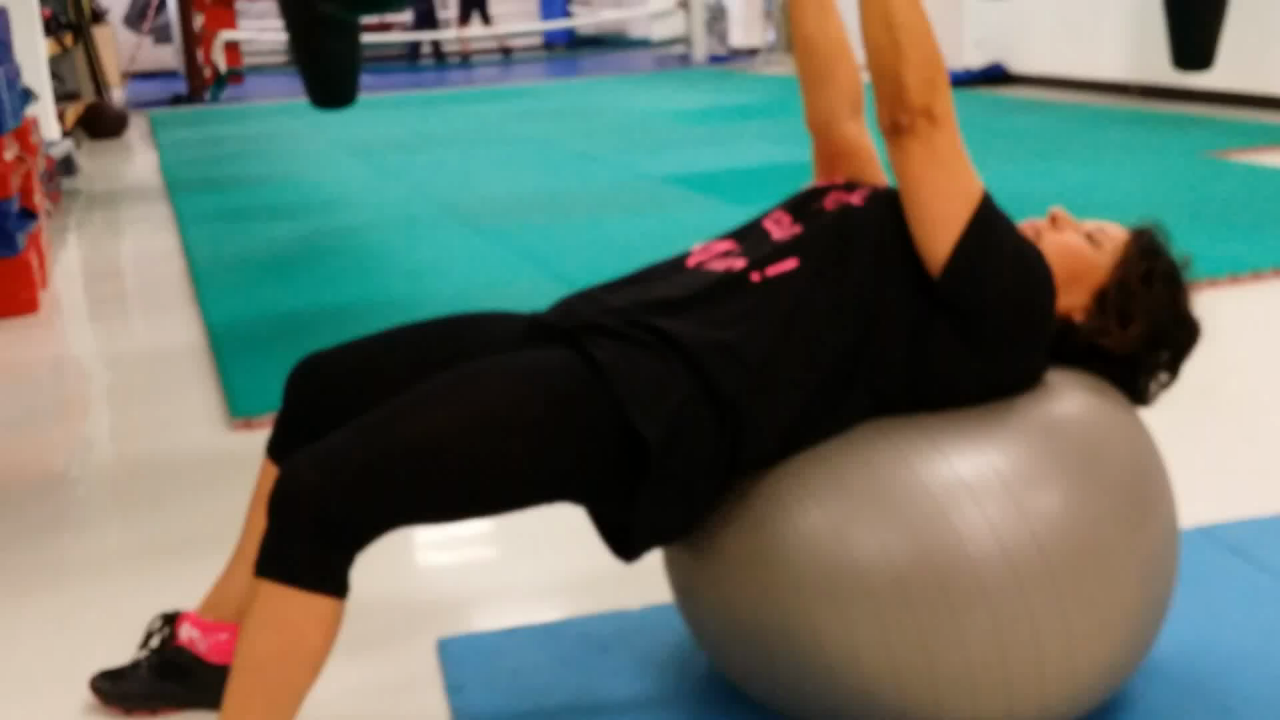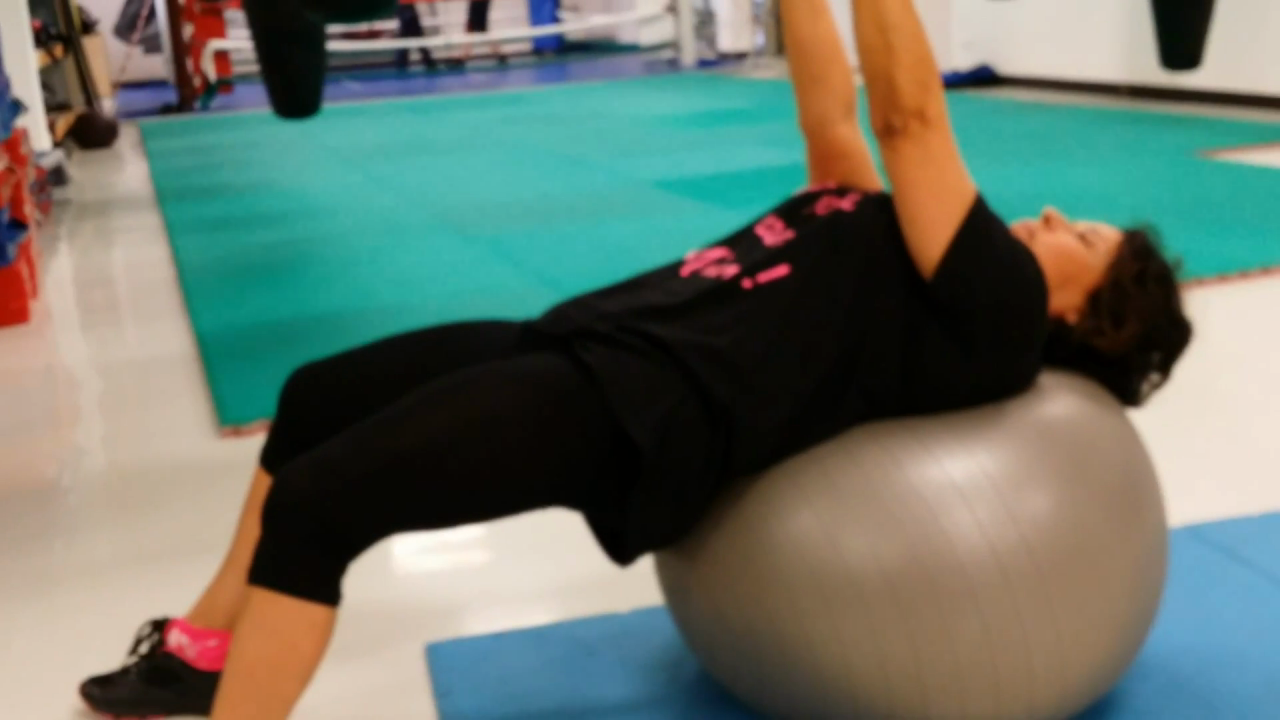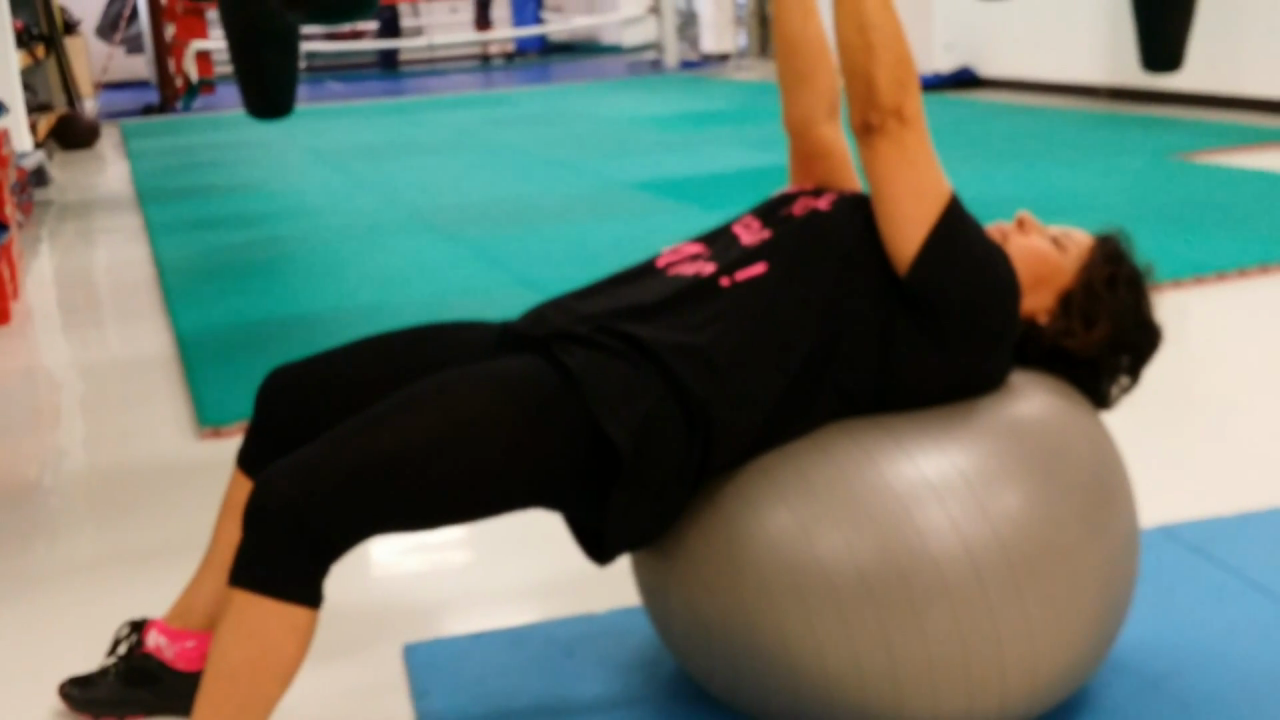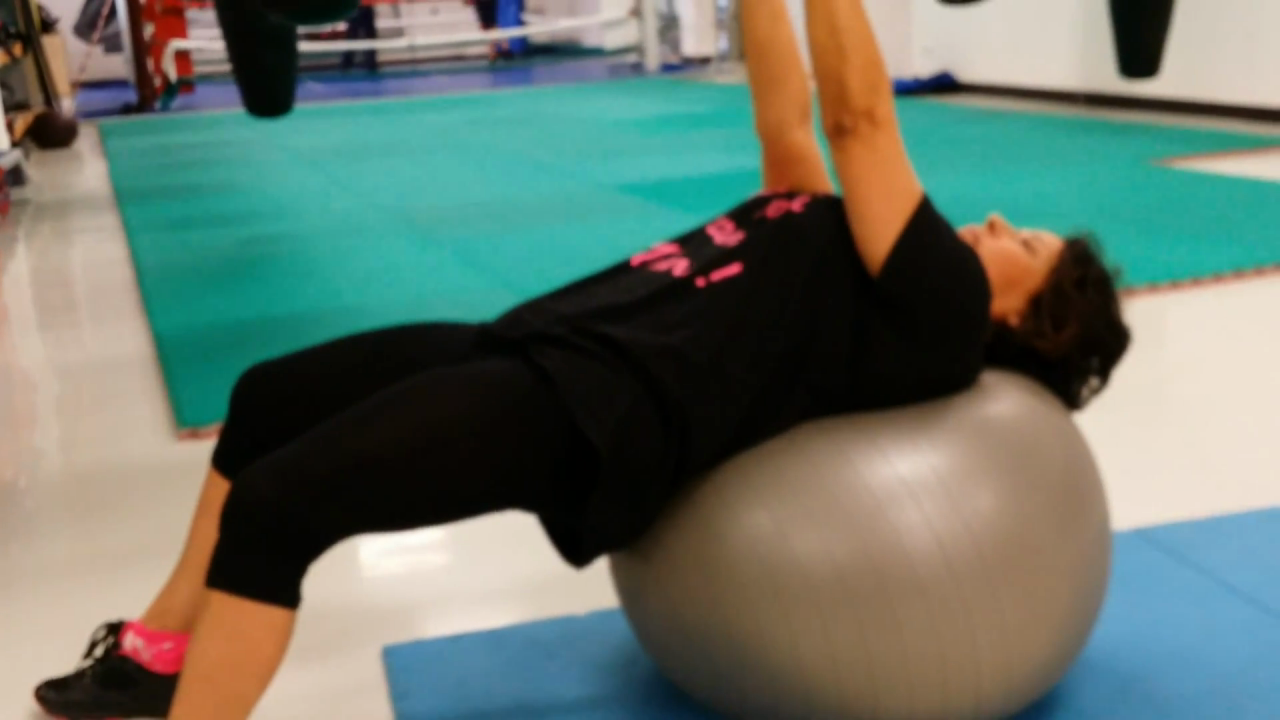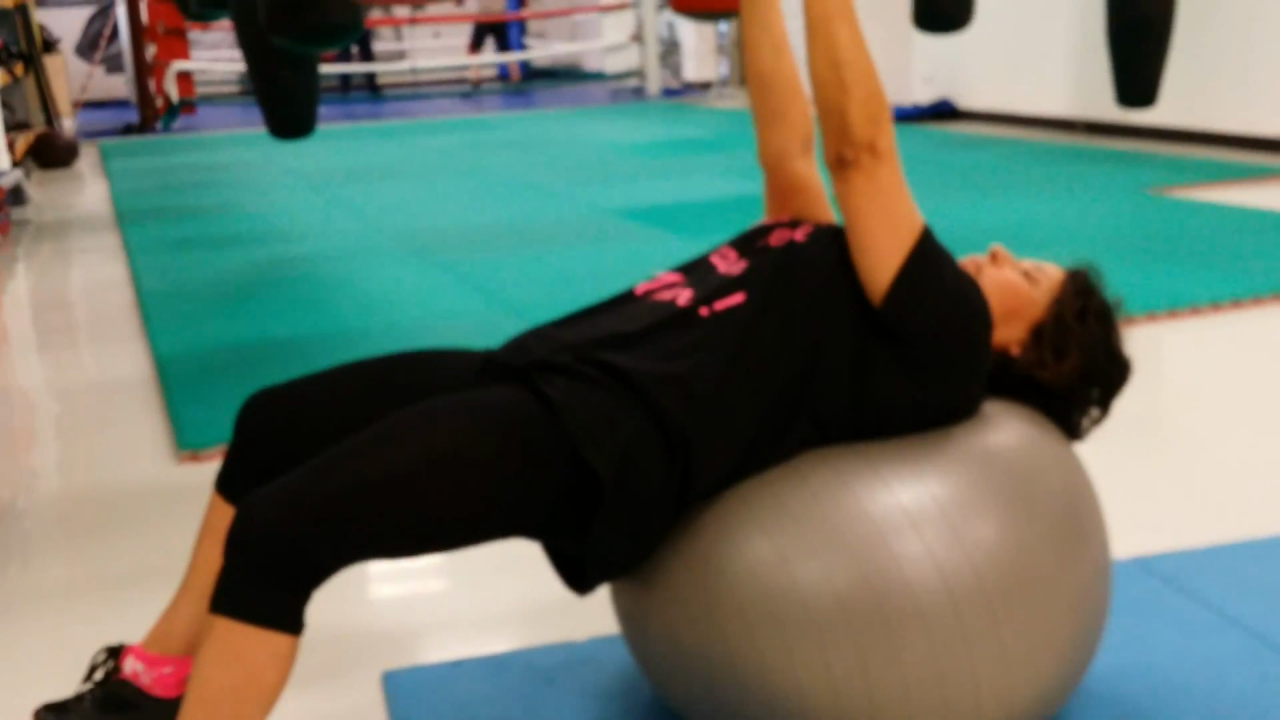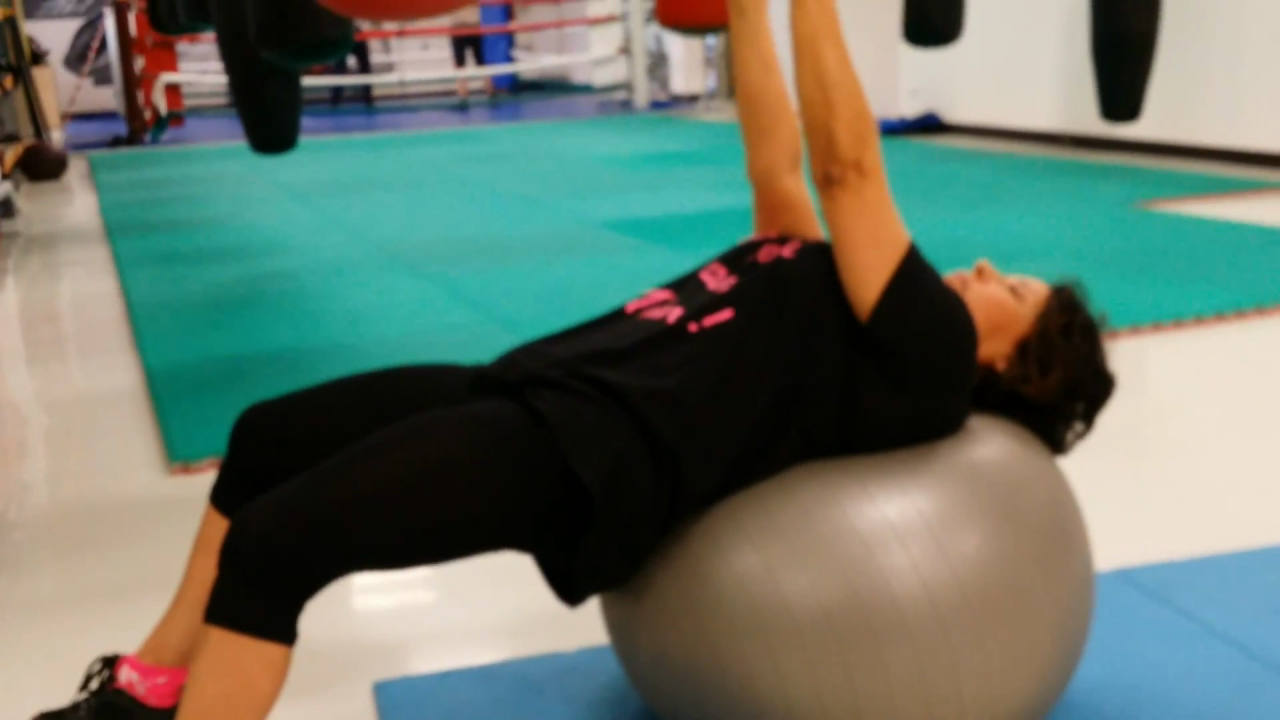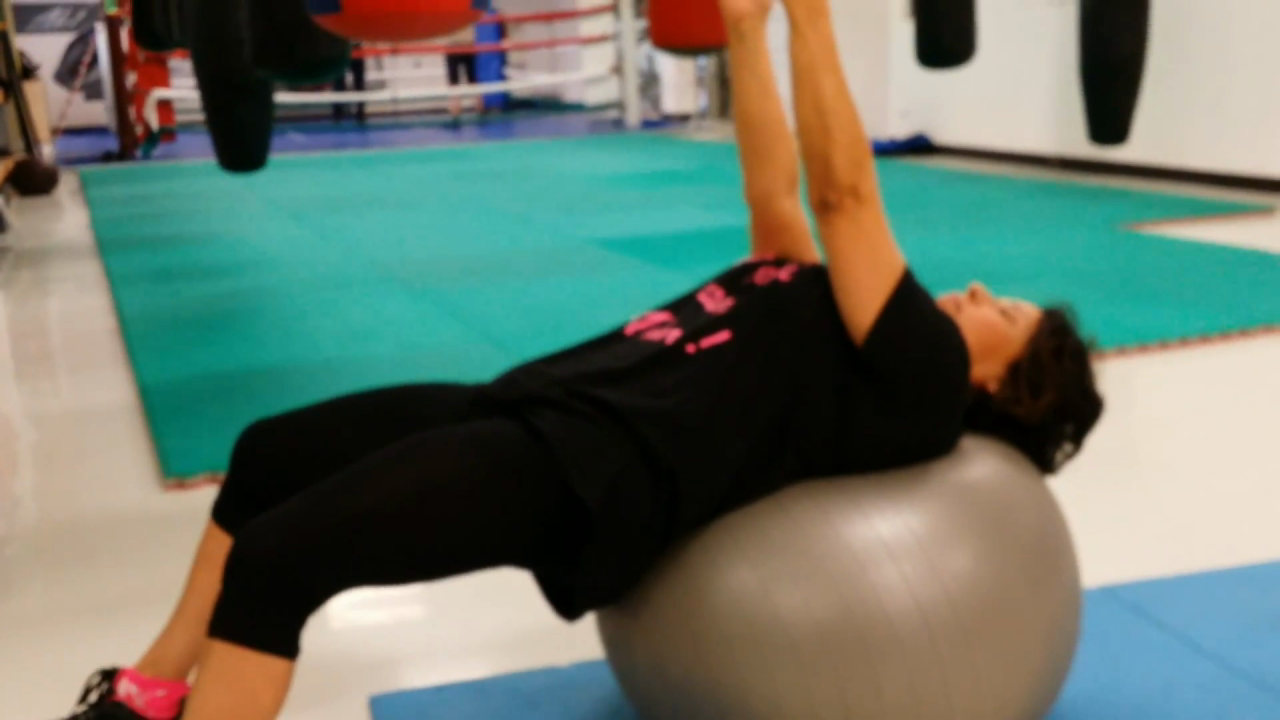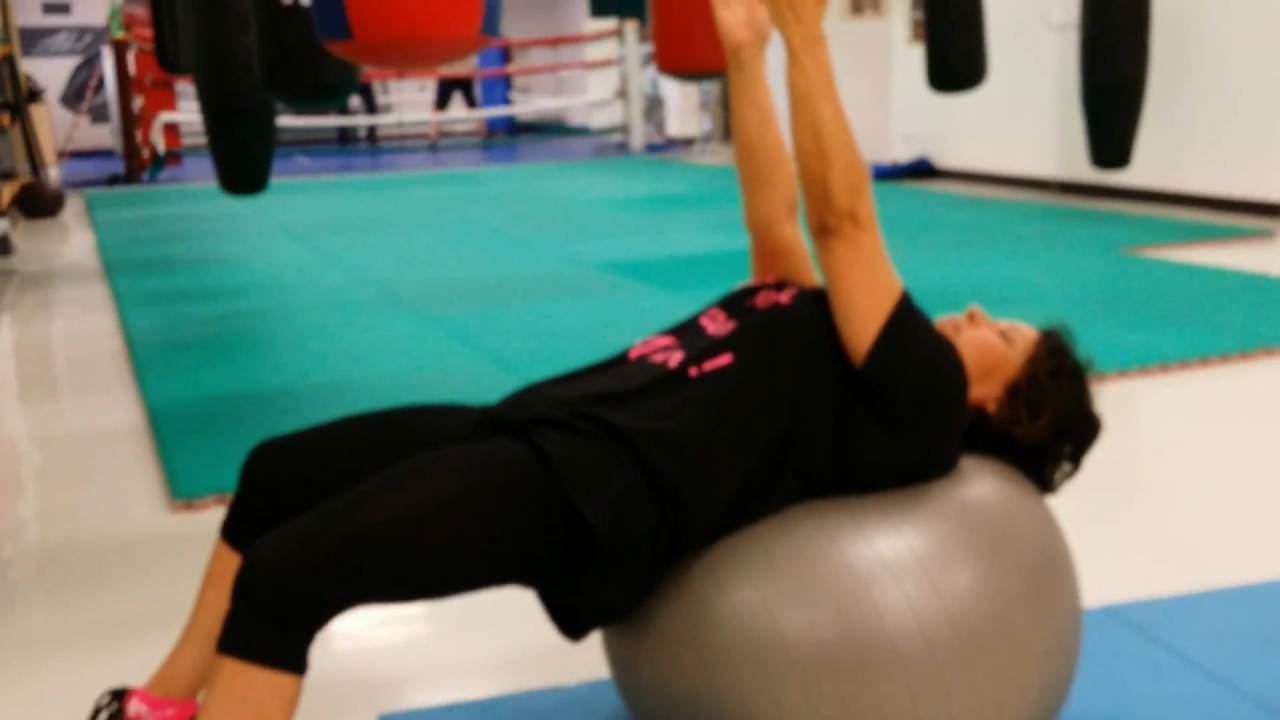
dt=0.5s
person 1, frame 1
left shoulder: (1004, 308)
right shoulder: (921, 256)
left elbow: (916, 114)
right elbow: (836, 109)
left hip: (655, 405)
right hip: (600, 338)
left knee: (323, 495)
right knee: (321, 389)
person 1, frame 2
left shoulder: (997, 311)
right shoulder: (910, 253)
left elbow: (909, 116)
right elbow: (829, 114)
left hip: (648, 410)
right hip: (594, 343)
left knee: (316, 505)
right knee: (313, 400)
person 1, frame 3
left shoulder: (971, 311)
right shoulder: (889, 256)
left elbow: (886, 116)
right elbow: (816, 114)
left hip: (627, 408)
right hip: (570, 346)
left knee: (298, 507)
right knee: (288, 403)
person 1, frame 4
left shoulder: (940, 311)
right shoulder: (869, 261)
left elbow: (857, 118)
right elbow: (788, 118)
left hip: (599, 412)
right hip: (547, 347)
left knee: (275, 505)
right knee: (265, 401)
person 1, frame 5
left shoulder: (942, 338)
right shoulder: (866, 288)
left elbow: (858, 150)
right elbow: (790, 149)
left hip: (604, 440)
right hip: (551, 376)
left knee: (281, 532)
right knee: (269, 424)
person 1, frame 6
left shoulder: (928, 357)
right shoulder: (858, 305)
left elbow: (846, 169)
right elbow: (781, 171)
left hip: (593, 453)
right hip: (545, 390)
left knee: (273, 544)
right knee: (264, 438)
person 1, frame 7
left shoulder: (922, 379)
right shoulder: (841, 324)
left elbow: (844, 194)
right elbow: (776, 193)
left hip: (594, 473)
right hip: (543, 412)
left knee: (276, 558)
right knee: (268, 454)
person 1, frame 8
left shoulder: (922, 400)
right shoulder: (846, 344)
left elbow: (842, 221)
right elbow: (775, 219)
left hip: (595, 492)
right hip: (550, 432)
left knee: (286, 573)
right knee: (277, 472)
